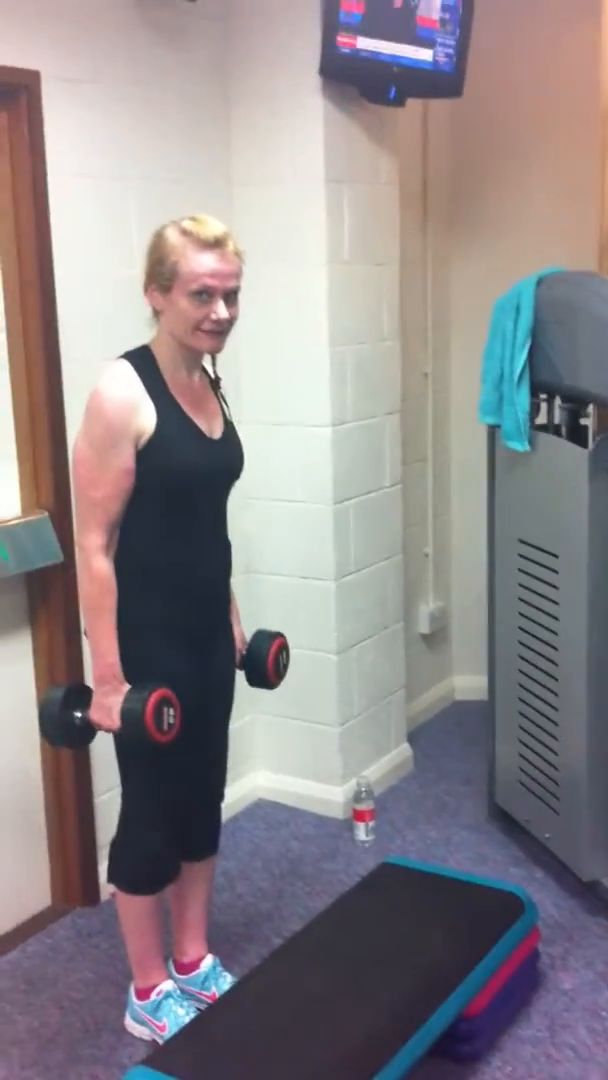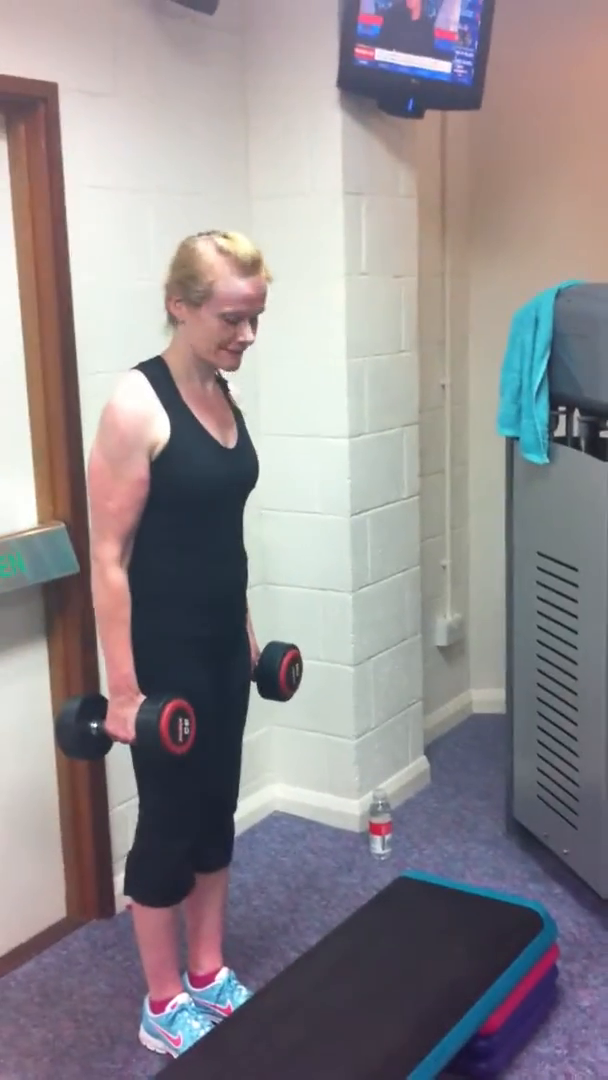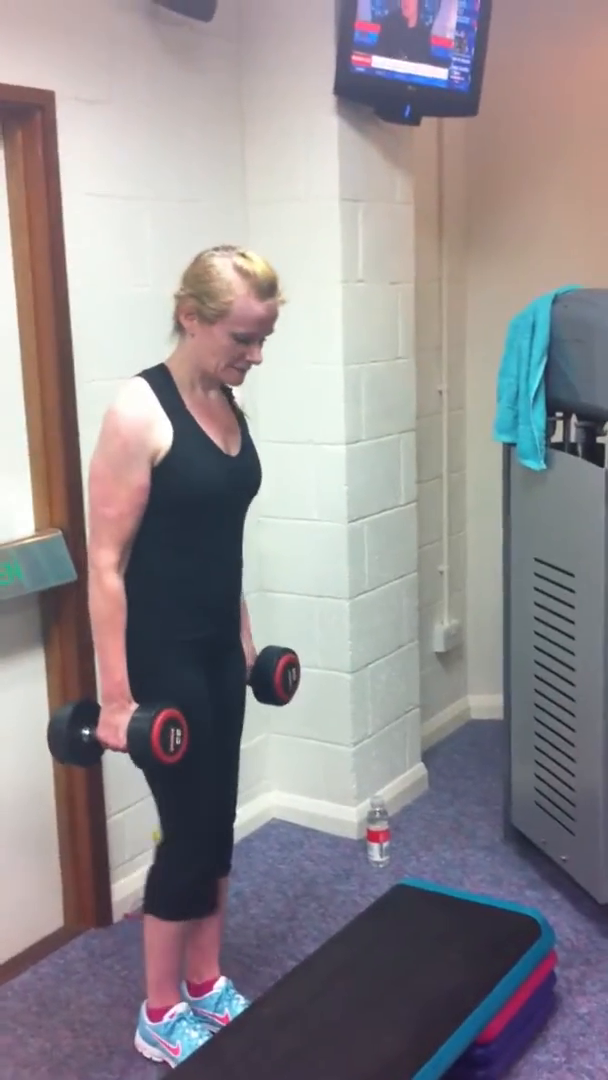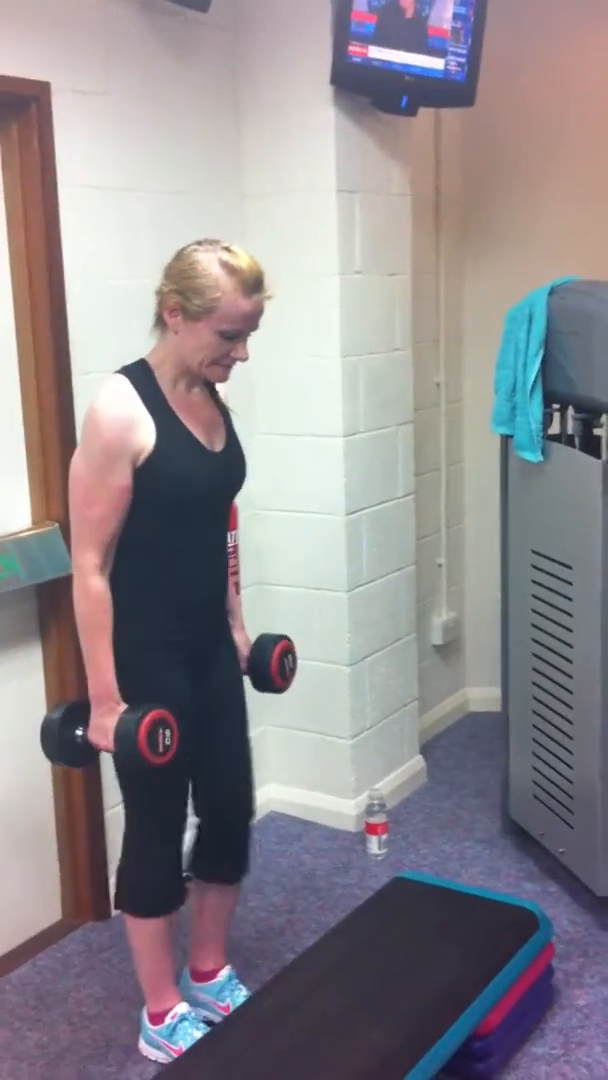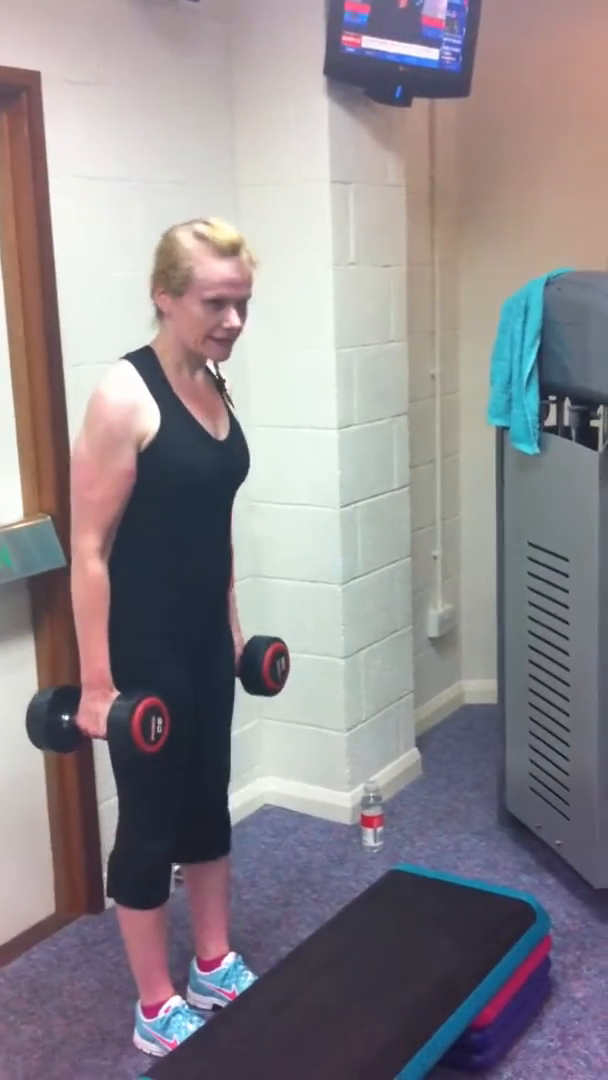
dt=0.4s
person 1, frame 1
left shoulder: (209, 383)
right shoulder: (122, 394)
right elbow: (94, 545)
left wrist: (232, 618)
right wrist: (107, 674)
left hip: (207, 632)
right hip: (147, 639)
left knee: (202, 797)
right knee: (153, 809)
left ankle: (194, 963)
right ankle: (148, 992)
person 1, frame 2
left shoulder: (222, 394)
right shoulder: (136, 405)
right elbow: (108, 557)
left wrist: (247, 631)
right wrist: (122, 685)
left hip: (223, 642)
right hip: (164, 650)
left knee: (216, 809)
right knee: (169, 819)
left ankle: (209, 976)
right ankle: (163, 1006)
person 1, frame 3
left shoulder: (227, 404)
right shoulder: (138, 411)
right elbow: (105, 563)
left wrist: (244, 635)
right wrist: (115, 693)
left hip: (217, 647)
right hip: (160, 656)
left knee: (217, 819)
right knee: (190, 830)
left ankle: (207, 985)
right ankle: (160, 1015)
person 1, frame 4
left shoulder: (210, 398)
right shoulder: (119, 412)
right elbow: (89, 568)
left wrist: (238, 626)
right wrist: (105, 696)
left hip: (208, 646)
right hip: (146, 657)
left knee: (231, 810)
right knee: (156, 828)
left ankle: (209, 975)
right ankle: (162, 1015)
person 1, frame 5
left shoulder: (213, 387)
right shoulder: (124, 396)
right elbow: (89, 551)
left wrist: (234, 623)
right wrist: (96, 682)
left hip: (205, 638)
right hip: (144, 649)
left knee: (208, 801)
right knee: (151, 819)
left ankle: (216, 967)
right ankle: (156, 1009)
